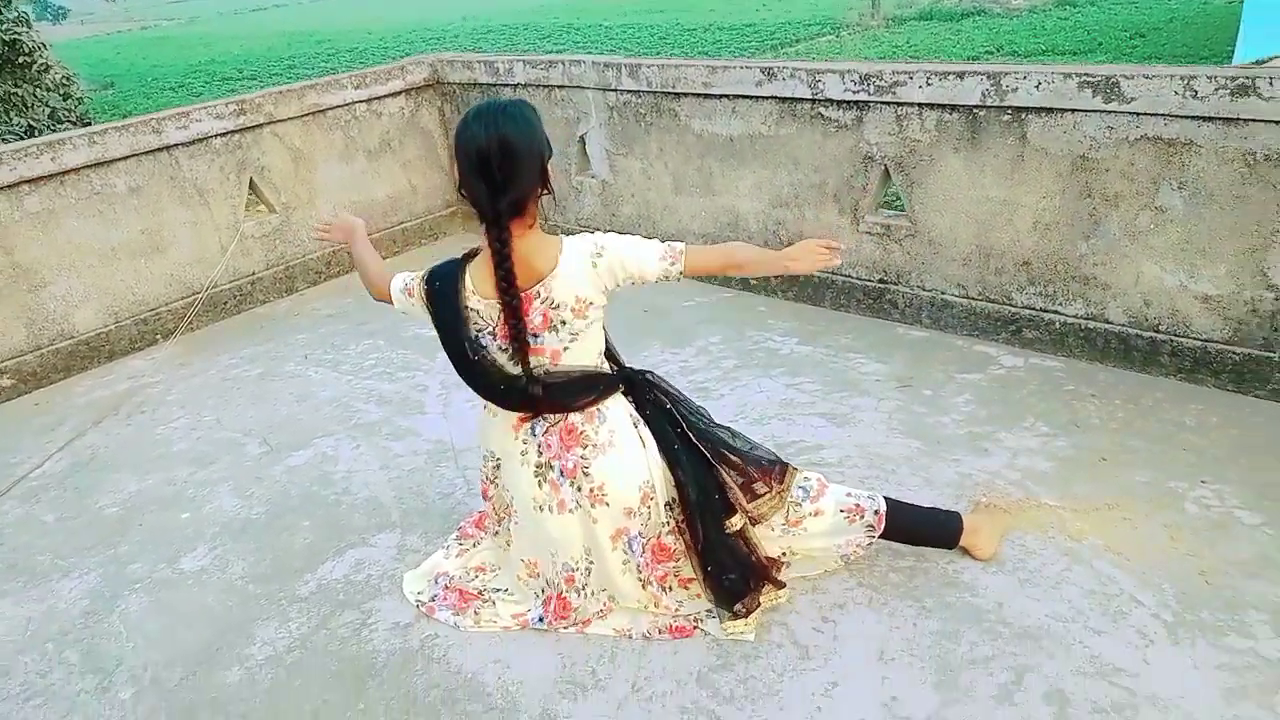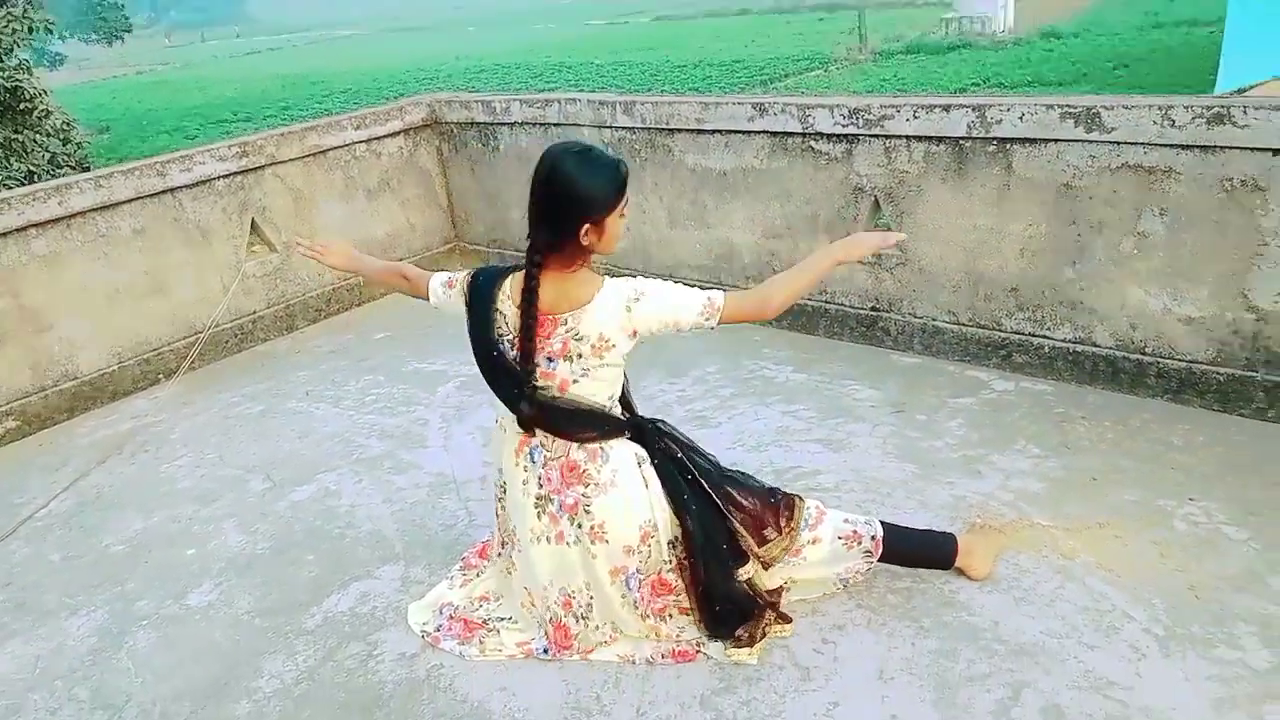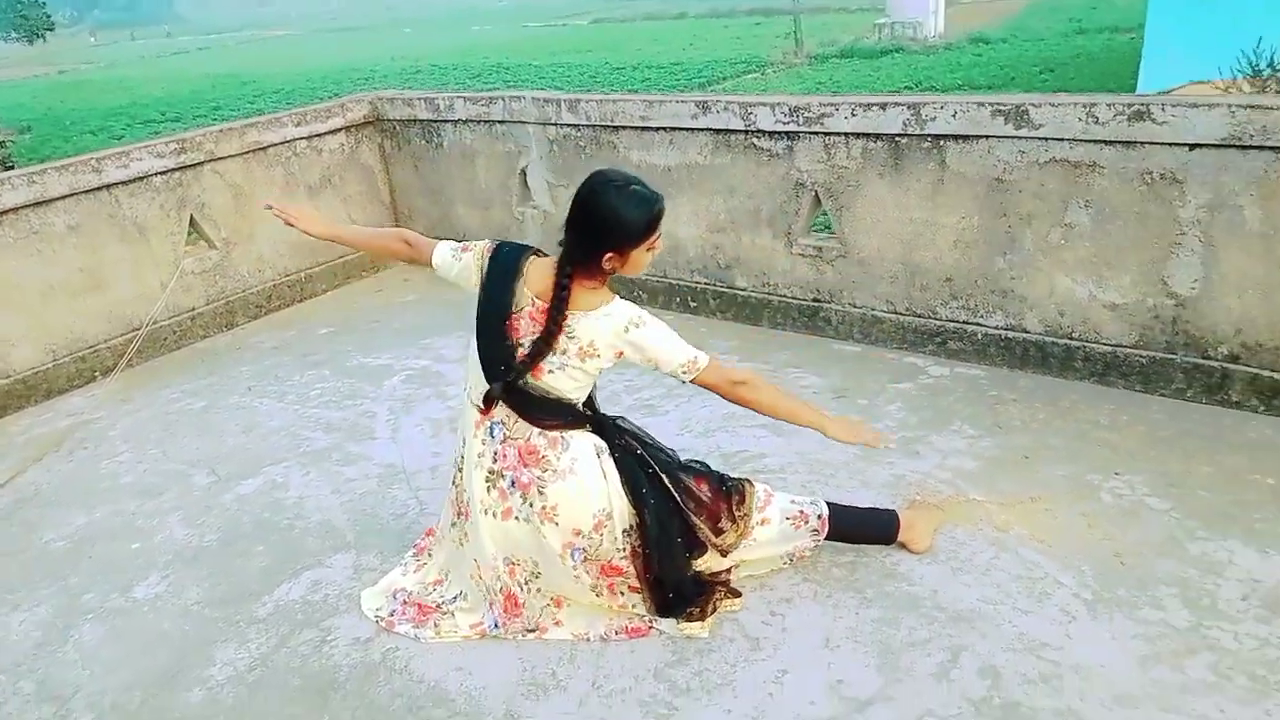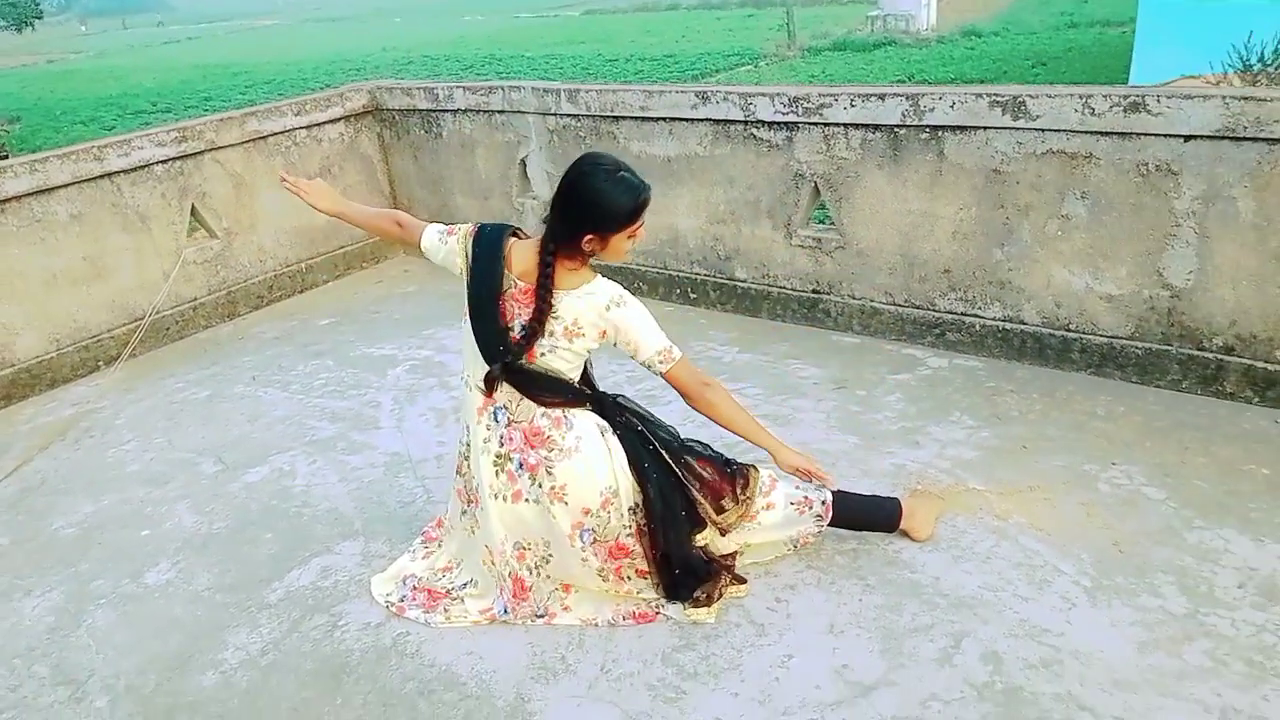
dt=0.3s
person 1, frame 1
left shoulder: (452, 286)
right shoulder: (592, 257)
left elbow: (381, 287)
right elbow: (713, 259)
left wrist: (356, 236)
right wrist: (785, 258)
left hip: (531, 477)
right hip: (613, 458)
right knee: (764, 494)
right ankle: (957, 528)
person 1, frame 2
left shoulder: (491, 294)
right shoulder: (624, 301)
left elbow: (414, 278)
right elbow: (759, 304)
left wrist: (352, 260)
right wrist: (837, 251)
left hip: (535, 504)
right hip: (615, 495)
right knee: (762, 522)
right ankle: (953, 550)
person 1, frame 3
left shoulder: (499, 266)
right shoulder: (622, 325)
left elbow: (411, 245)
right elbow: (732, 384)
left wrist: (323, 227)
right wrist: (831, 422)
left hip: (492, 483)
right hip: (567, 485)
right knee: (725, 505)
right ankle: (894, 526)
person 1, frame 4
left shoulder: (484, 248)
right shoulder: (606, 304)
left elbow: (404, 225)
right elbow: (696, 385)
left wrist: (331, 201)
right wrist: (779, 449)
left hip: (495, 465)
right hip: (570, 466)
right knee: (714, 489)
right ankle: (895, 513)
